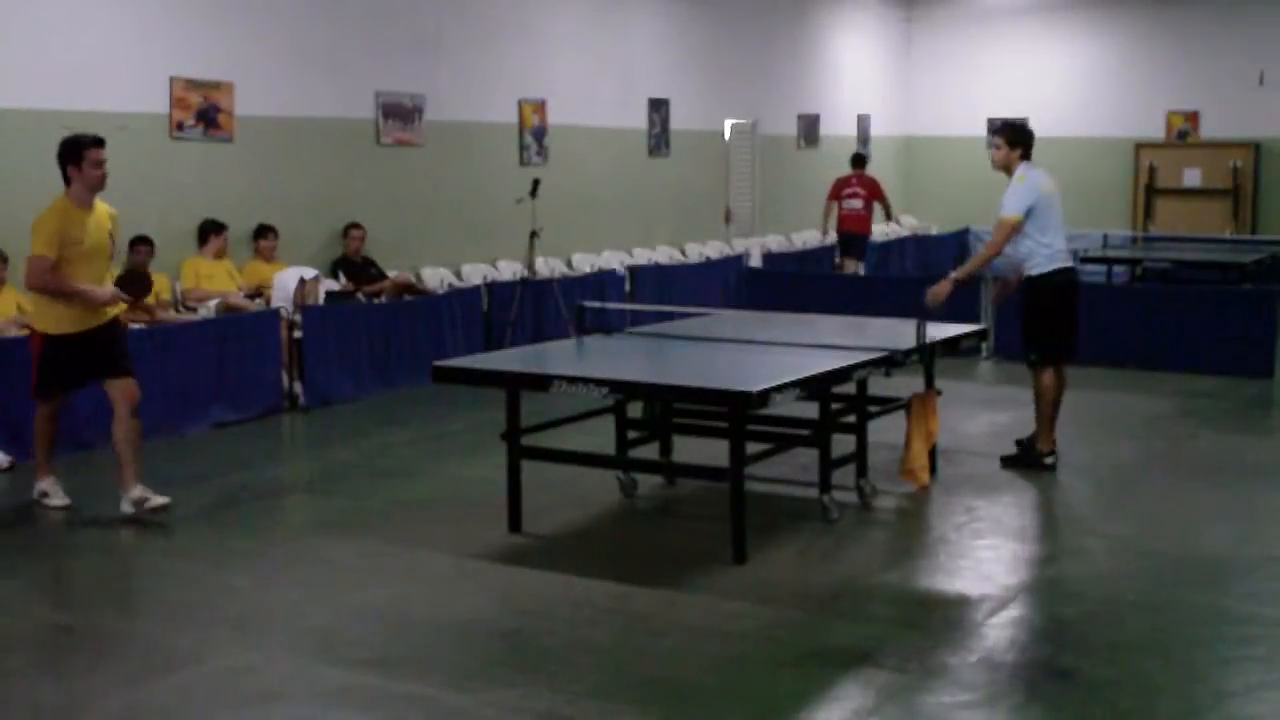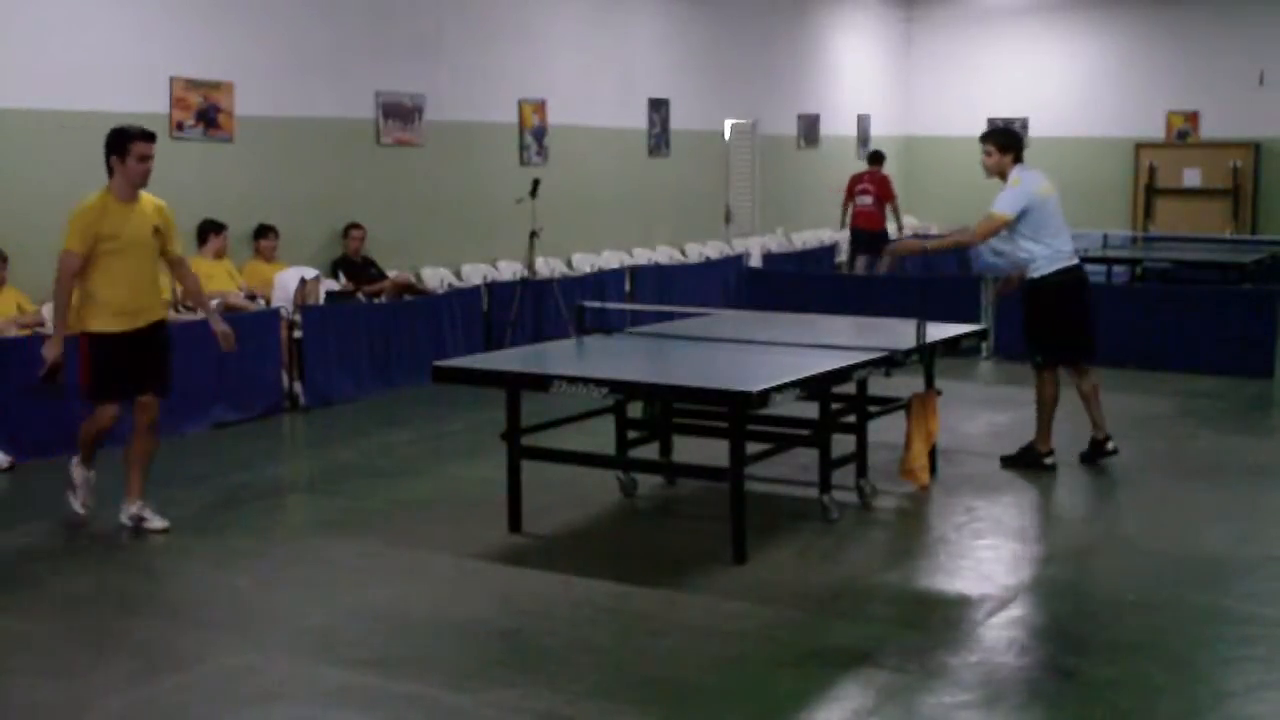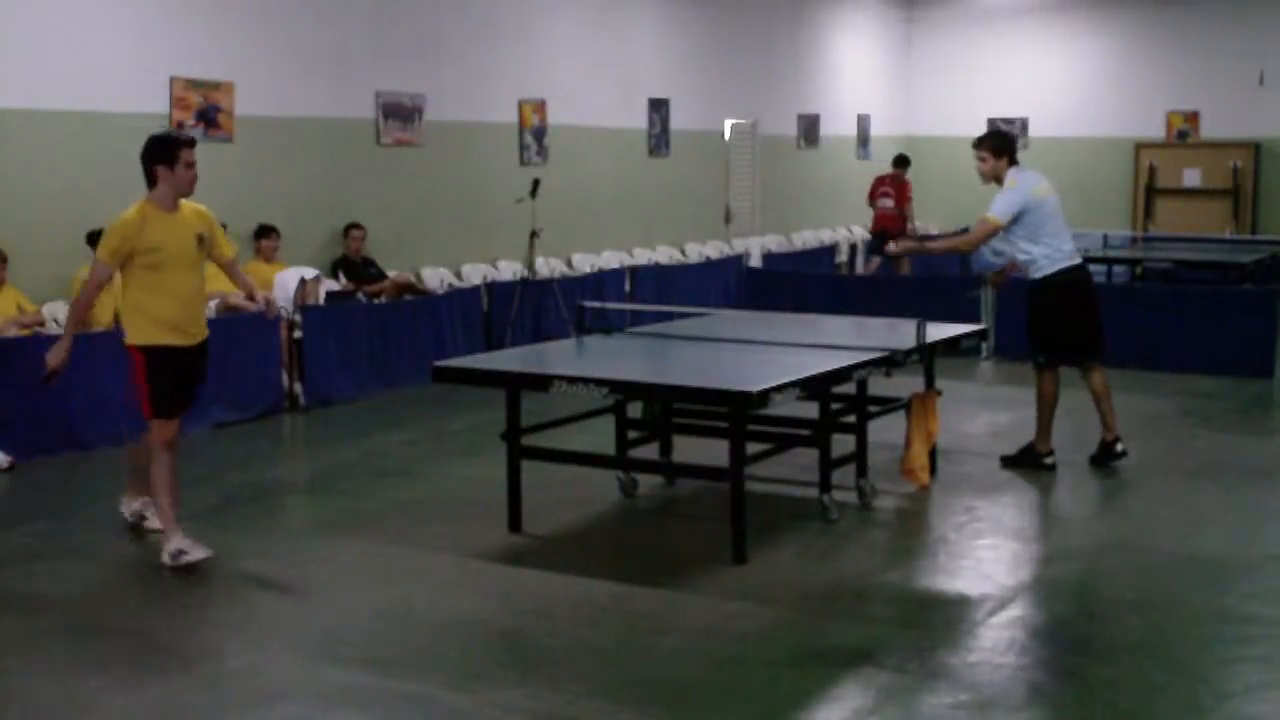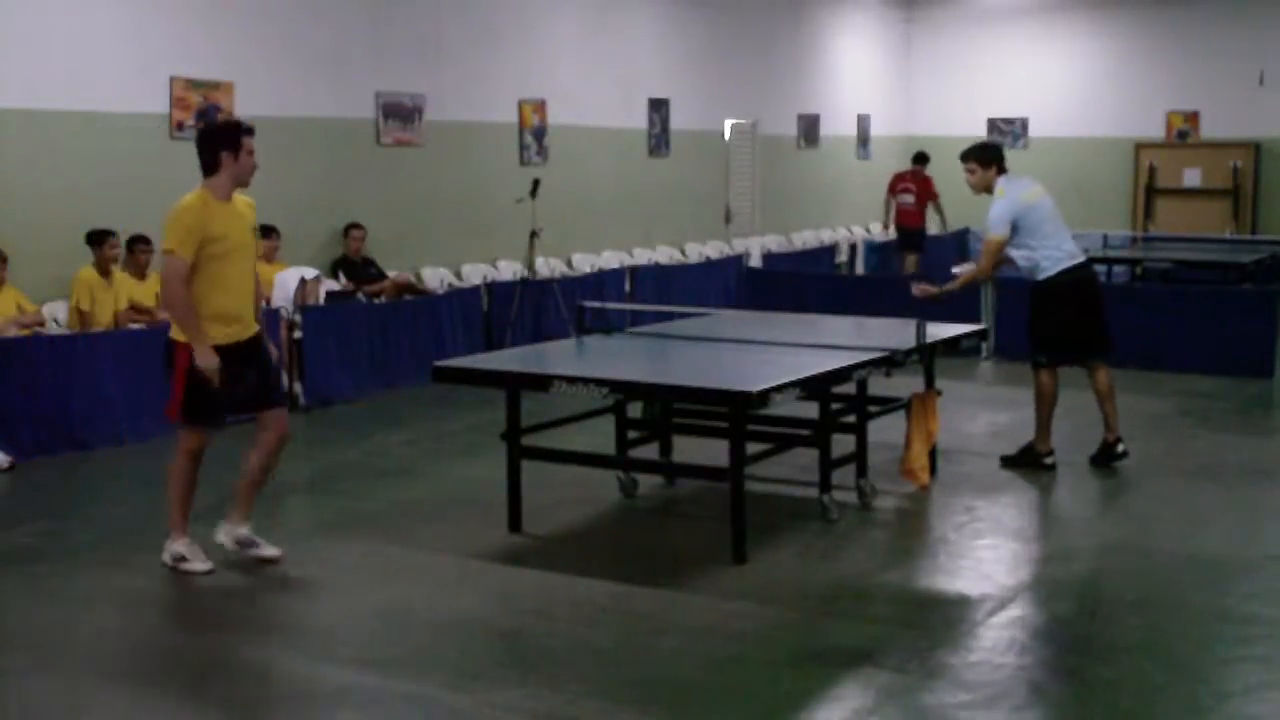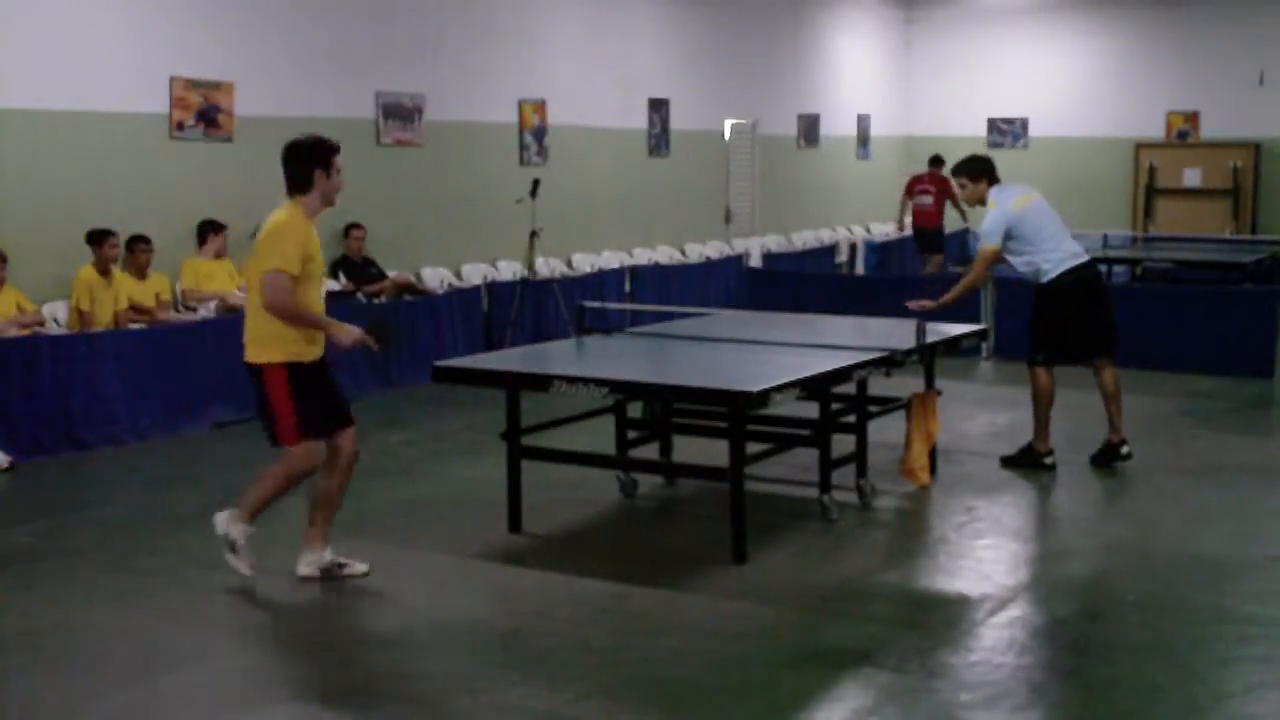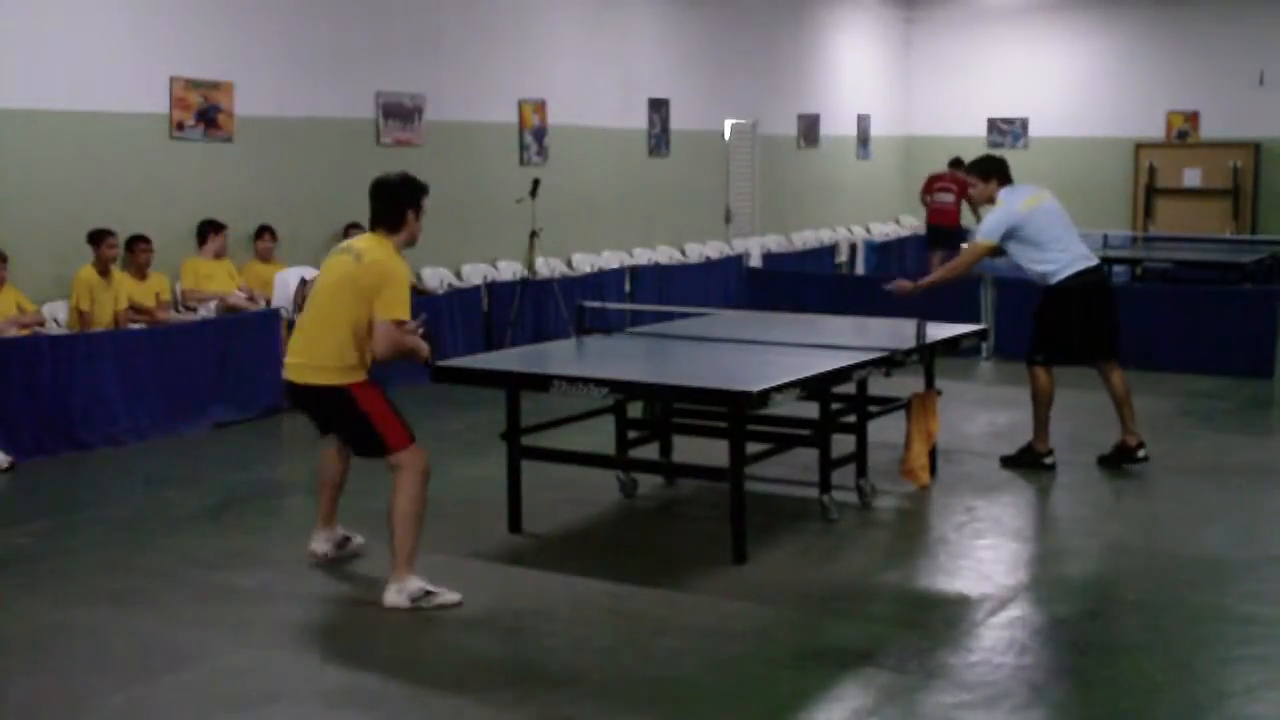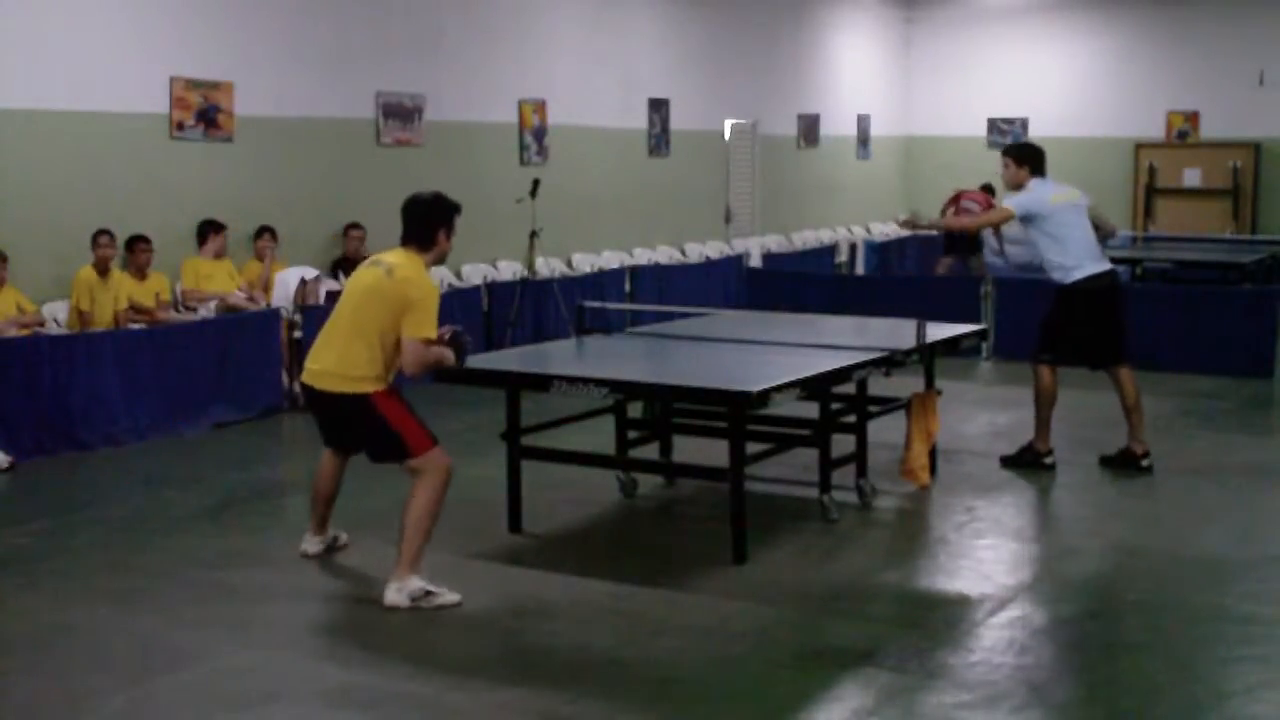
dt=0.3s
person 1, frame 1
left shoulder: (106, 214)
right shoulder: (52, 220)
right elbow: (36, 279)
right wrist: (90, 292)
left hip: (103, 325)
right hip: (57, 330)
left knee: (128, 400)
right knee: (50, 406)
left ankle: (131, 491)
right ankle: (44, 480)
person 1, frame 2
left shoulder: (157, 210)
right shoulder: (89, 214)
left elbow: (179, 266)
right elbow: (66, 277)
left wrist: (212, 316)
right wrist: (57, 337)
left hip: (150, 327)
right hip: (103, 332)
left knee: (148, 414)
right knee: (107, 415)
left ankle: (134, 503)
right ankle: (83, 465)
person 1, frame 3
left shoulder: (201, 217)
right shoulder: (129, 225)
left elbow: (229, 264)
right elbow: (94, 284)
left wrist: (254, 294)
right wrist: (65, 341)
left hip: (193, 342)
right hip: (151, 343)
left knee: (161, 432)
right knee: (164, 435)
left ankle: (137, 498)
right ankle: (173, 539)
person 1, frame 4
left shoulder: (245, 209)
right shoulder: (189, 212)
right elbow: (172, 285)
left wrist: (265, 334)
right wrist: (200, 346)
left hip: (245, 340)
right hip: (201, 347)
left knee: (276, 428)
right knee: (193, 443)
left ankle: (236, 525)
right ankle: (177, 541)
person 1, frame 5
left shoulder: (300, 224)
right shoulder: (289, 226)
right elbow: (275, 297)
right wrist: (333, 328)
left hip: (305, 357)
right hip: (279, 359)
left knee: (345, 449)
right knee: (307, 457)
left ankle: (317, 553)
right ankle: (237, 520)
person 1, frame 6
left shoulder: (349, 248)
right shoulder: (391, 268)
right elbow: (383, 347)
left wrist: (399, 336)
right wrist: (412, 346)
left hip: (300, 371)
right hip: (334, 377)
left knee: (343, 436)
right knee: (412, 464)
left ankle: (326, 534)
right ankle: (403, 583)
person 1, frame 7
left shoulder: (376, 263)
right shoulder: (420, 285)
right elbow: (412, 364)
left wrist: (426, 340)
right wrist: (442, 354)
left hip: (316, 378)
right hip: (356, 388)
left knee: (338, 449)
right knee: (435, 467)
left ankle: (317, 535)
right ankle: (403, 582)
person 2, frame 1
left shoulder: (1022, 186)
right shoulder: (1037, 178)
left elbow: (995, 246)
left wrist: (951, 280)
right wrist: (1018, 276)
left hip: (1045, 281)
right hip: (1062, 275)
left knee: (1043, 365)
right knee: (1054, 363)
left ankle: (1043, 449)
right ankle: (1044, 436)
person 2, frame 2
left shoulder: (1017, 190)
right shoulder: (1034, 179)
left elbow: (976, 236)
left wrist: (922, 245)
right wrist: (1020, 272)
left hip: (1050, 283)
right hip: (1069, 275)
left knee: (1046, 366)
right knee: (1078, 362)
left ankle: (1042, 449)
right ankle: (1101, 436)
person 2, frame 3
left shoulder: (1013, 193)
right shoulder: (1032, 180)
left elbow: (971, 241)
left wrist: (918, 247)
right wrist: (1008, 268)
left hip: (1052, 284)
right hip: (1074, 275)
left knee: (1046, 366)
right knee: (1089, 361)
left ankle: (1042, 449)
right ankle: (1111, 438)
person 2, frame 4
left shoulder: (1003, 204)
right shoulder: (1024, 185)
left elbow: (985, 268)
left wrist: (941, 289)
right wrist: (1001, 257)
left hip: (1056, 284)
right hip: (1080, 274)
left knee: (1045, 365)
right knee: (1094, 360)
left ankle: (1042, 449)
right ankle: (1113, 438)
person 2, frame 5
left shoulder: (996, 215)
right shoulder: (1020, 192)
left elbow: (977, 278)
left wrist: (937, 303)
right wrist: (991, 258)
left hip: (1060, 285)
right hip: (1086, 274)
left knee: (1040, 363)
right knee: (1101, 359)
left ankle: (1041, 449)
right ankle: (1116, 439)
person 2, frame 6
left shoulder: (1002, 214)
right shoulder: (1034, 193)
left elbow: (962, 265)
left wrist: (916, 286)
right wrist: (995, 249)
left hip: (1067, 288)
right hip: (1094, 277)
left knee: (1039, 363)
right knee: (1107, 362)
left ankle: (1040, 449)
right ankle: (1131, 440)
person 2, frame 7
left shoulder: (1029, 198)
right shoulder: (1069, 191)
left elbow: (978, 222)
right elbow: (1108, 229)
left wrist: (931, 224)
left hip: (1078, 289)
right hip: (1105, 281)
left knee: (1045, 363)
right knee: (1117, 364)
left ankle: (1041, 448)
right ankle: (1138, 449)
